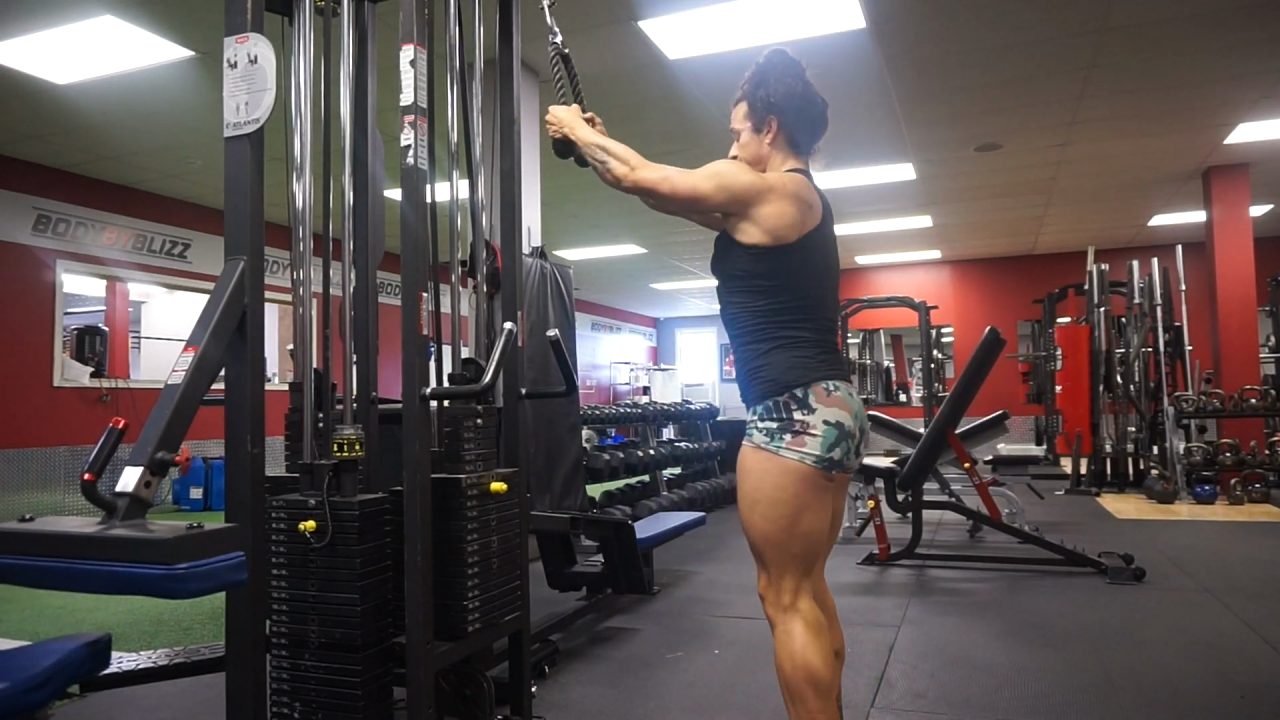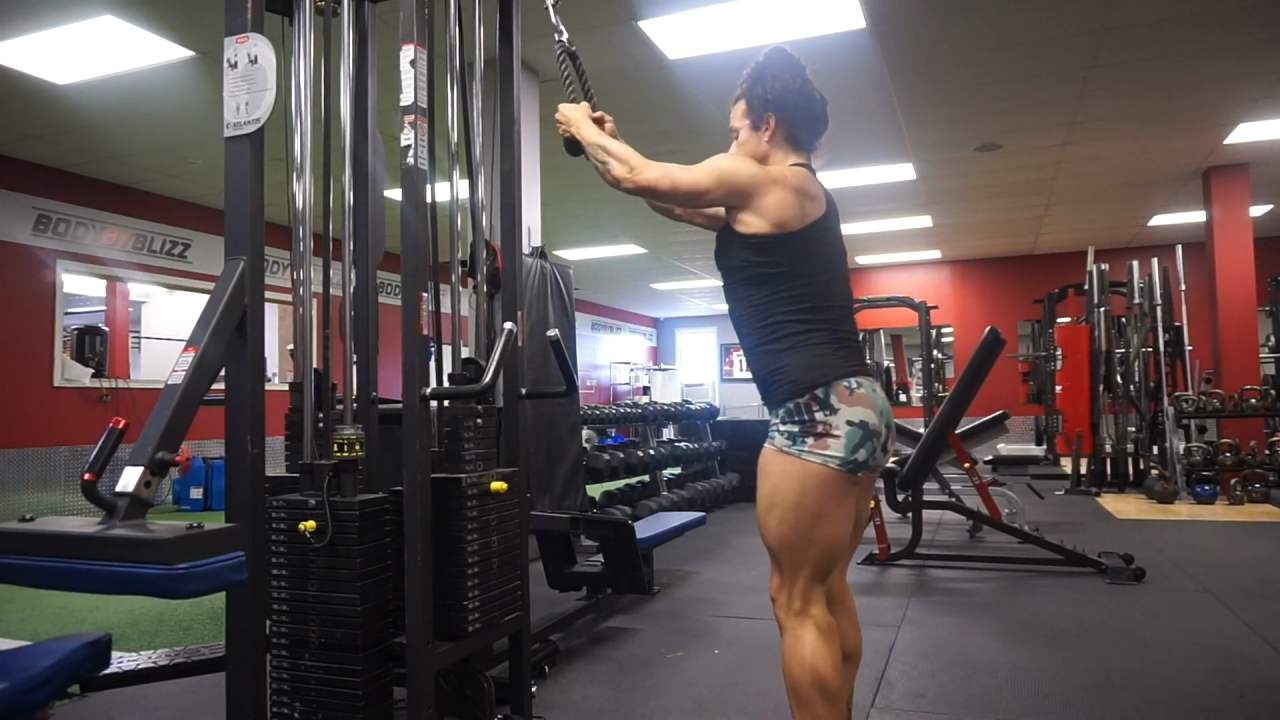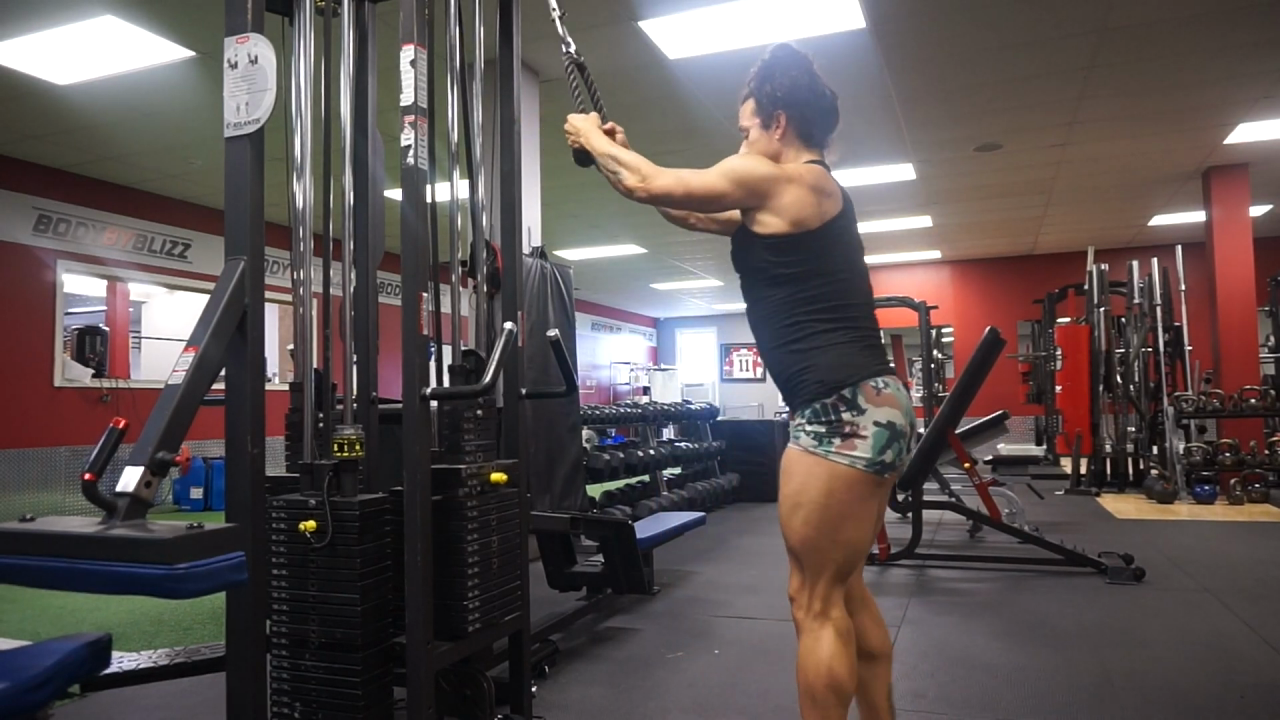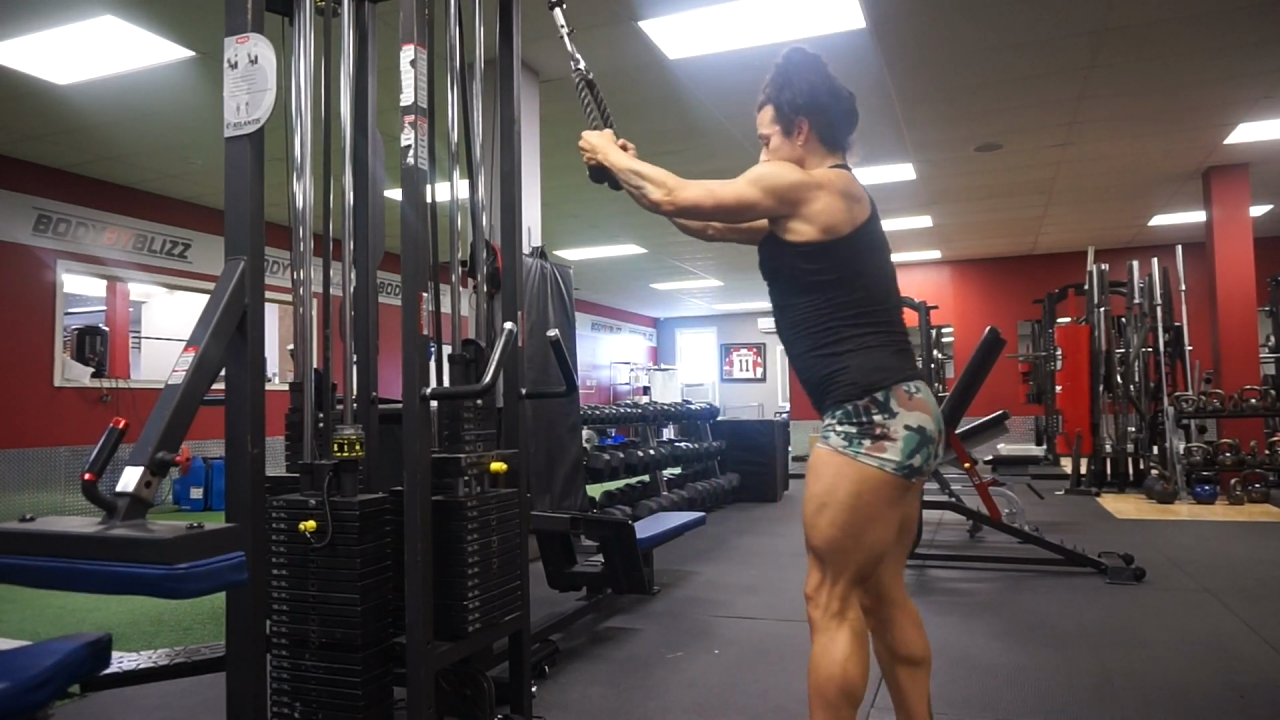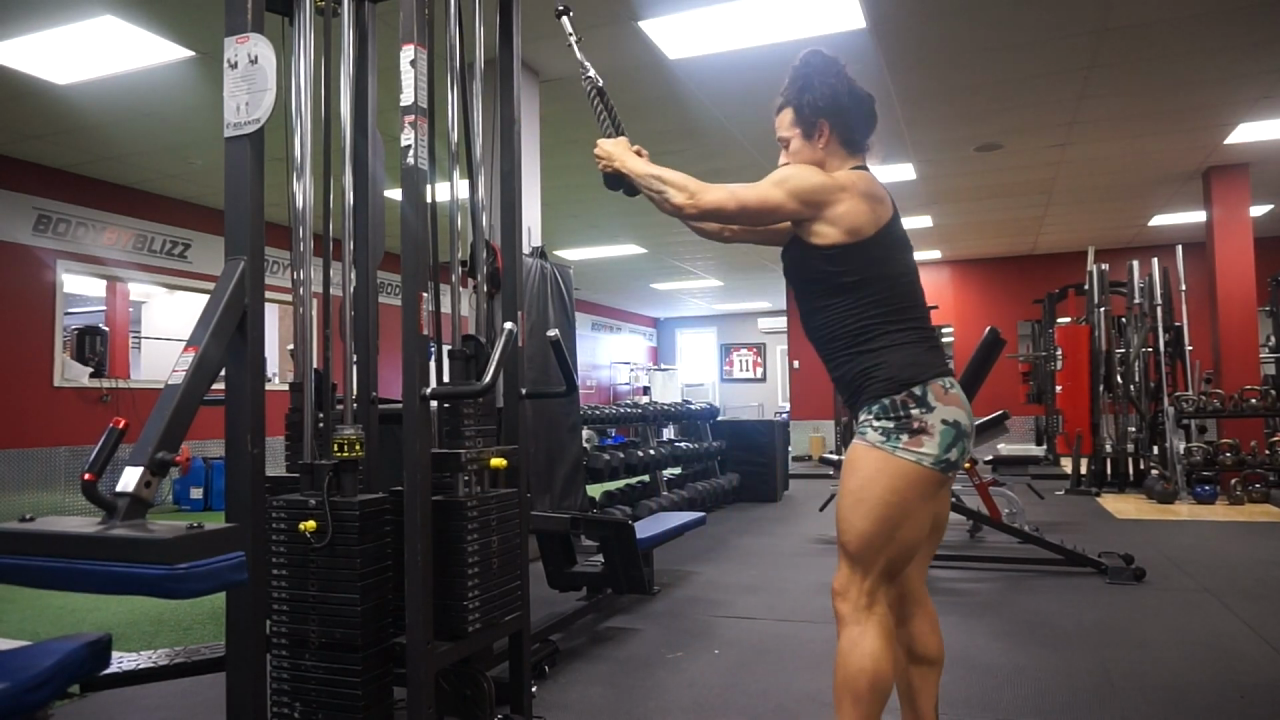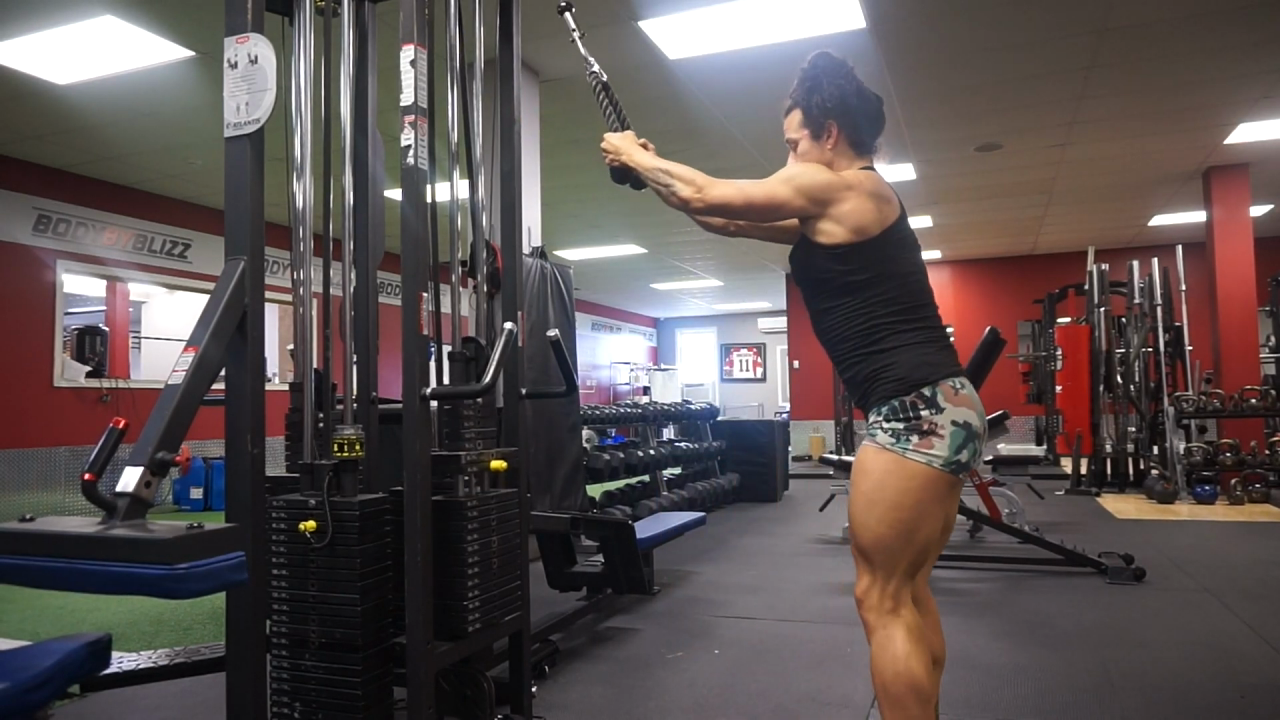
dt=0.2s
person 1, frame 1
left shoulder: (762, 189)
right shoulder: (792, 200)
left elbow: (636, 176)
right elbow: (669, 197)
left wrist: (573, 129)
right wrist: (601, 142)
left hip: (795, 412)
right hip: (828, 409)
left knee: (785, 598)
right knee: (805, 591)
person 1, frame 2
left shoulder: (763, 182)
right shoulder: (795, 196)
left elbow: (635, 177)
right elbow: (682, 205)
left wrist: (582, 130)
right wrist: (609, 140)
left hip: (818, 411)
right hip: (849, 408)
left knee: (796, 600)
right knee: (823, 592)
person 1, frame 3
left shoulder: (779, 181)
right shoulder: (806, 195)
left elbow: (649, 185)
right elbow: (694, 214)
left wrist: (591, 139)
right wrist: (619, 152)
left hip: (843, 412)
right hip: (867, 409)
left knee: (815, 600)
right knee: (841, 591)
person 1, frame 4
left shoulder: (808, 187)
right shoulder: (816, 205)
left elbow: (678, 199)
right elbow: (707, 224)
left wrist: (609, 157)
right wrist: (632, 169)
left hip: (873, 414)
right hip: (893, 413)
left knee: (831, 601)
right knee: (879, 594)
person 1, frame 5
left shoulder: (832, 189)
right shoulder: (833, 206)
left elbow: (698, 200)
right elbow: (724, 226)
left wrist: (625, 162)
right wrist: (646, 176)
left hip: (906, 412)
right hip: (922, 411)
left knee: (858, 597)
right knee: (900, 593)
person 1, frame 6
left shoulder: (837, 188)
right shoulder: (838, 206)
left elbow: (706, 196)
right elbow: (731, 221)
left wrist: (634, 156)
right wrist: (651, 172)
left hip: (917, 412)
right hip: (935, 411)
left knee: (882, 600)
right knee: (905, 594)
